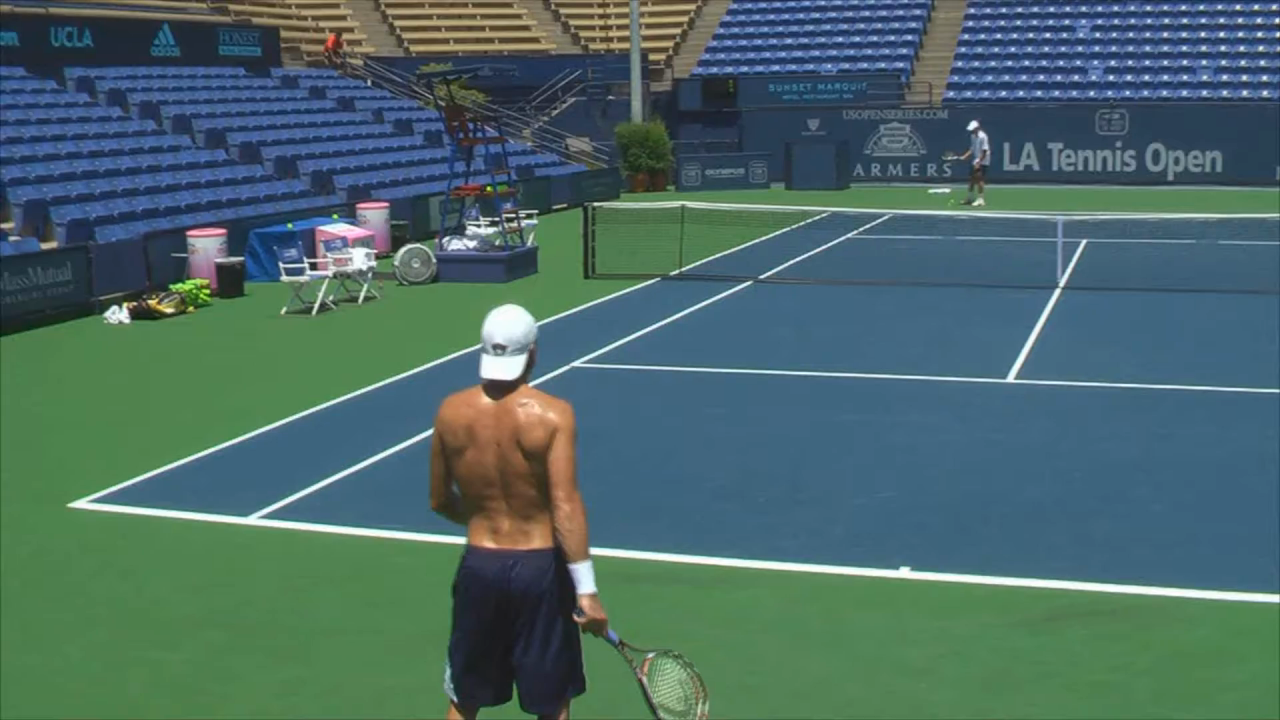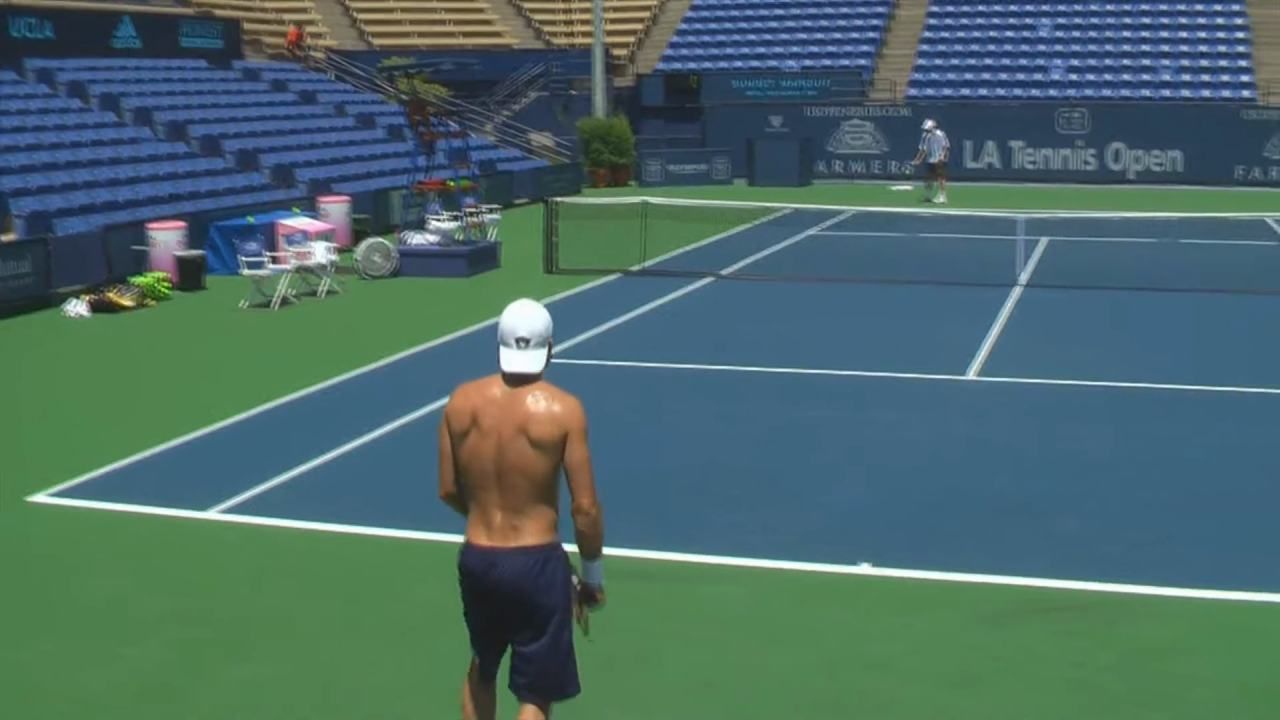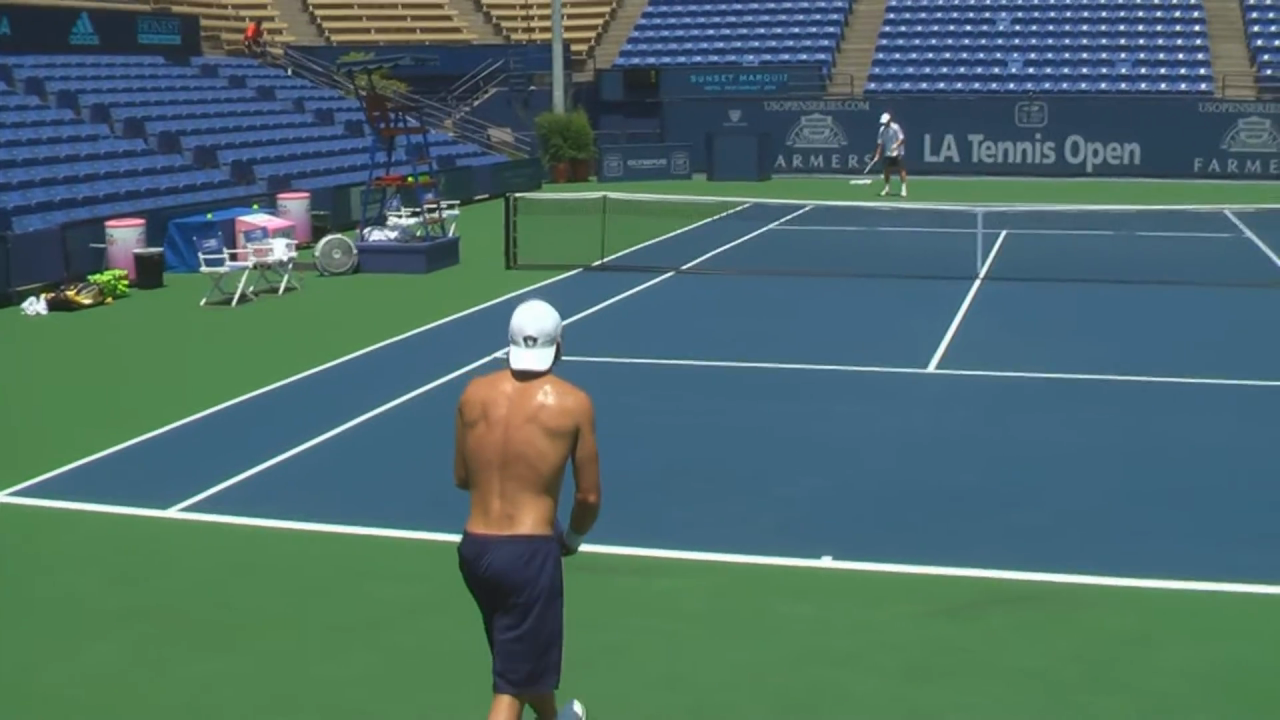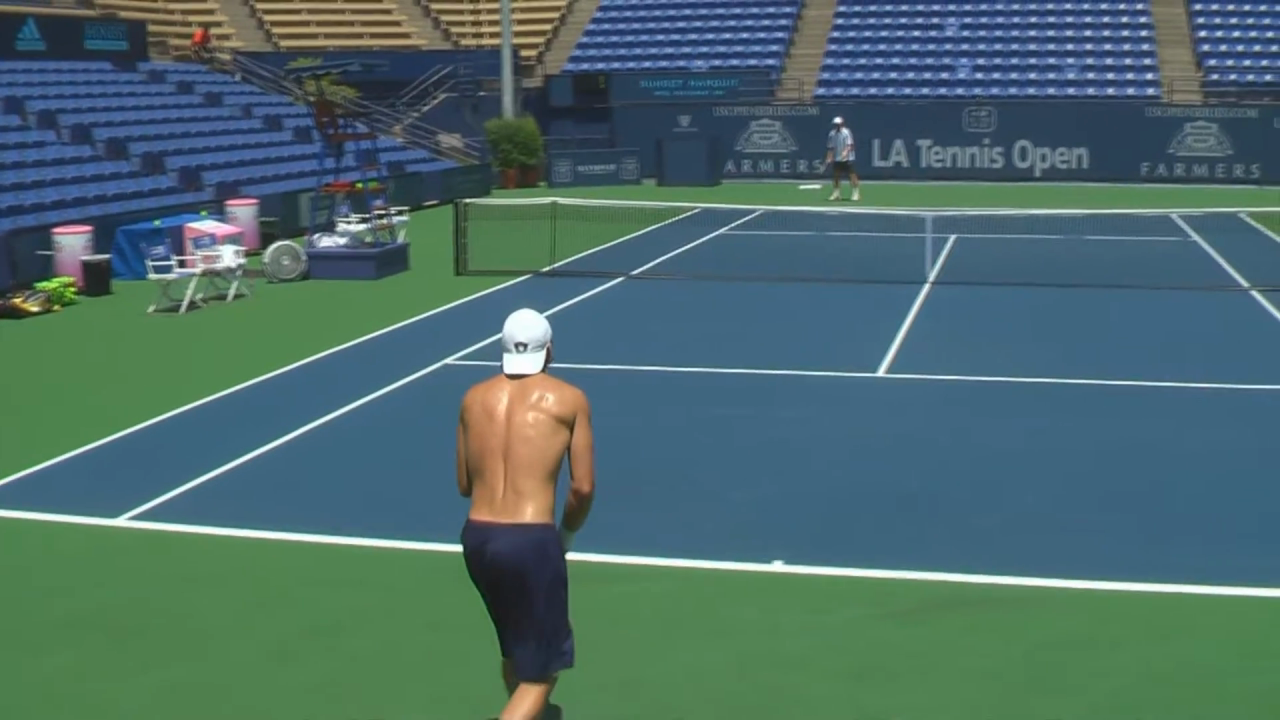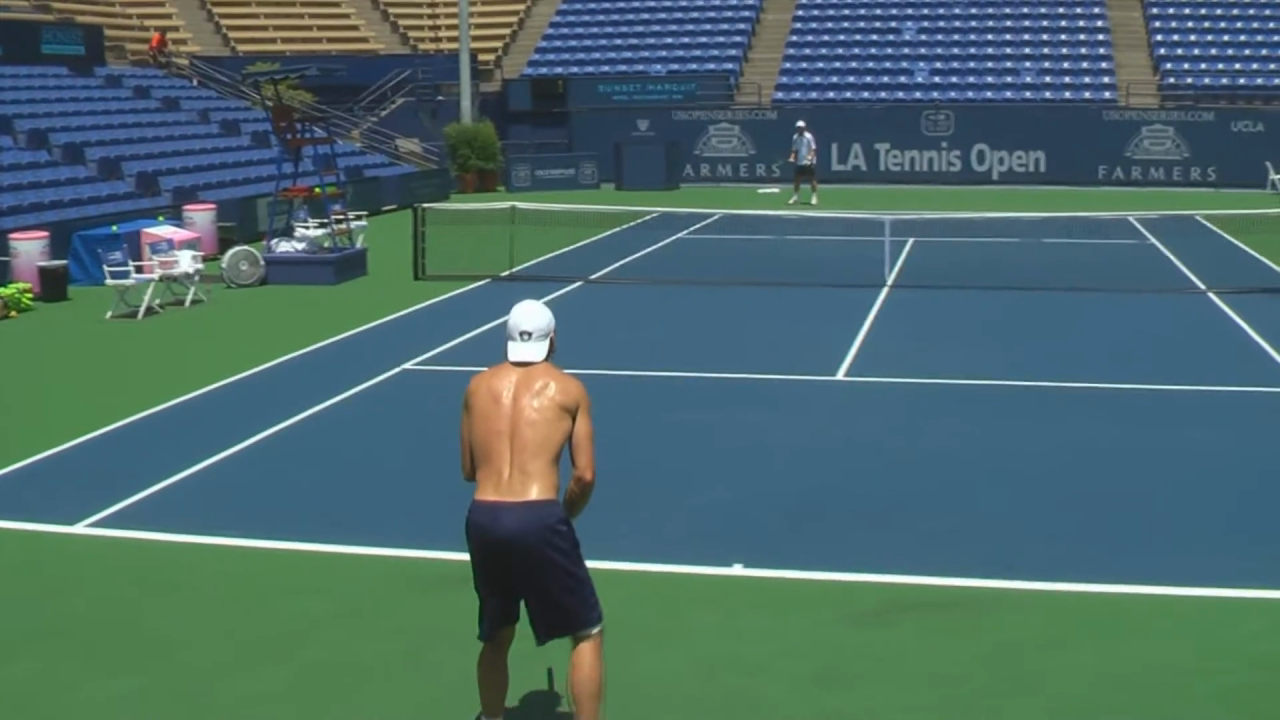
dt=1s
person 1, frame 1
left shoulder: (451, 412)
right shoulder: (553, 413)
left elbow: (440, 500)
right elbow: (565, 506)
right wrist: (585, 589)
left hip: (479, 565)
right hip: (540, 566)
person 1, frame 2
left shoulder: (461, 401)
right shoulder: (563, 409)
left elbow: (448, 490)
right elbow: (585, 507)
right wrist: (592, 574)
left hip: (476, 557)
right hip: (536, 562)
left knee: (482, 667)
person 1, frame 3
left shoulder: (474, 393)
right shoulder: (572, 402)
left elbow: (462, 478)
right elbow: (589, 496)
right wrist: (573, 537)
left hip: (474, 547)
right hip: (528, 552)
left knee: (519, 656)
person 1, frame 4
left shoulder: (474, 398)
right shoulder: (568, 399)
left elbow: (464, 484)
right elbow: (583, 487)
right wrist: (566, 533)
left hip: (477, 537)
right hip: (531, 540)
left knee: (516, 650)
right knee: (541, 673)
person 1, frame 5
left shoulder: (478, 385)
right shoulder: (569, 389)
right elbow: (584, 475)
right wrist: (566, 515)
left hip: (482, 519)
right hip: (538, 519)
left knee: (495, 639)
right knee: (587, 634)
